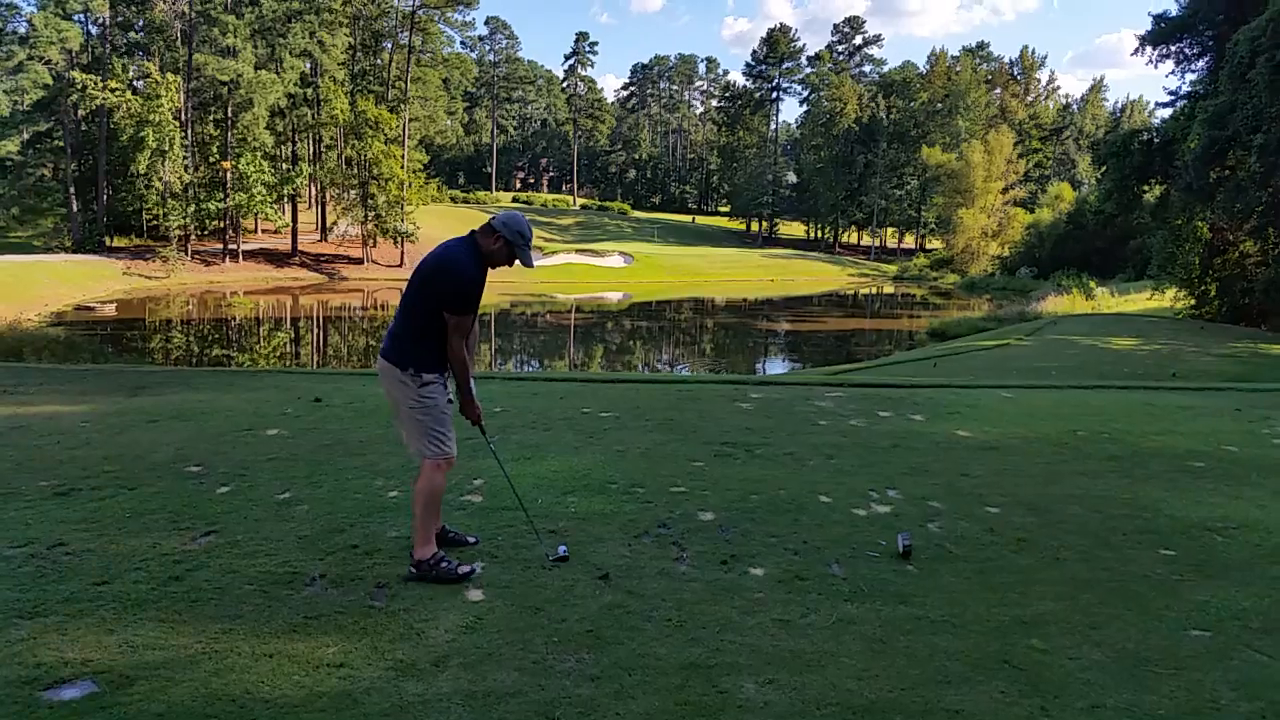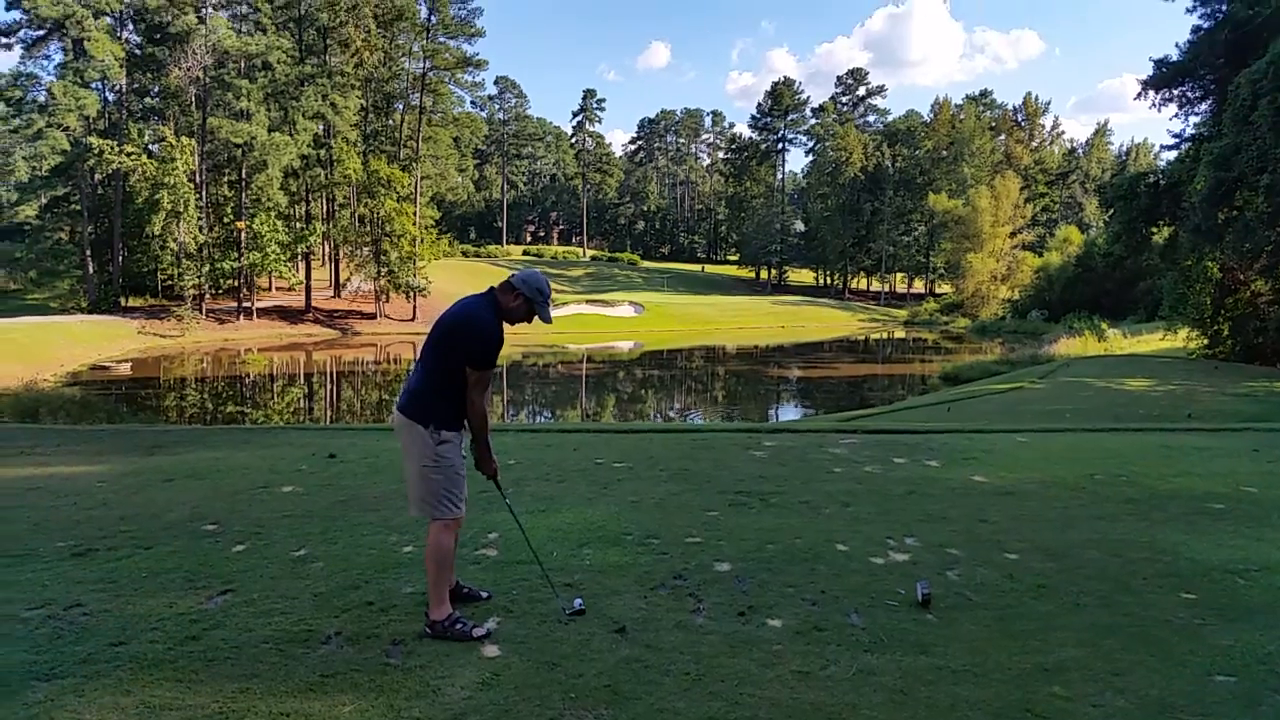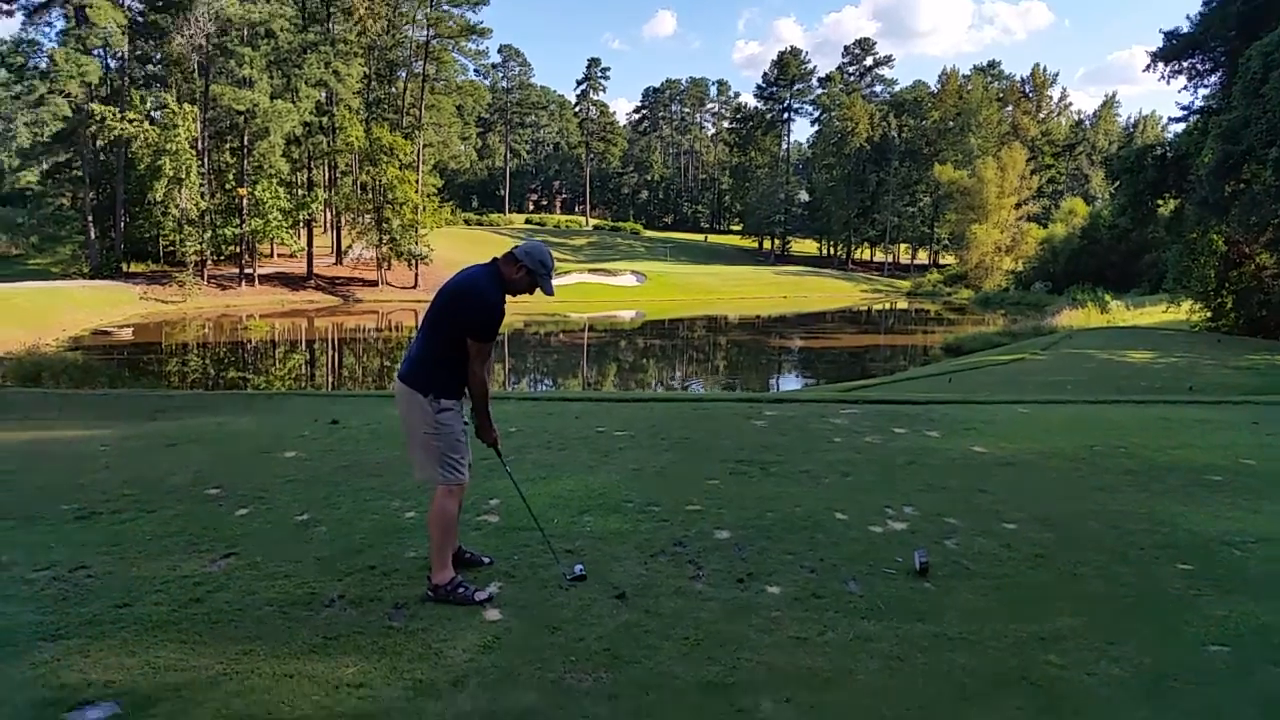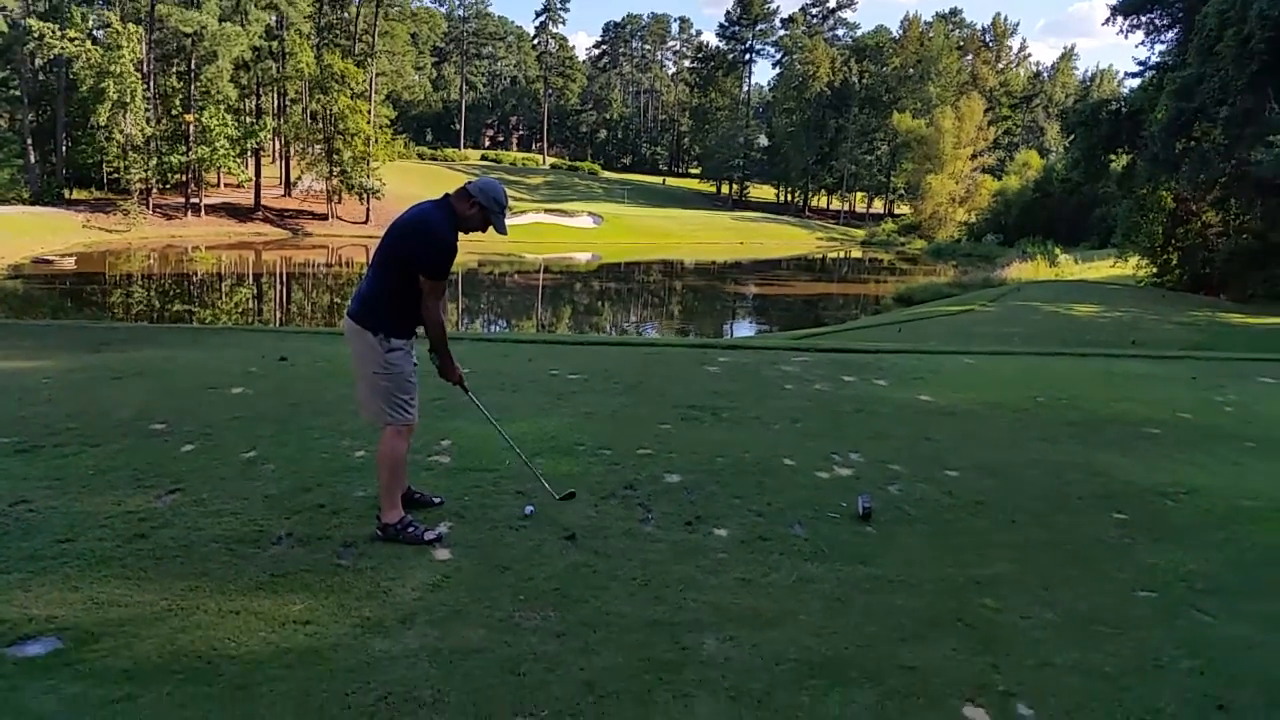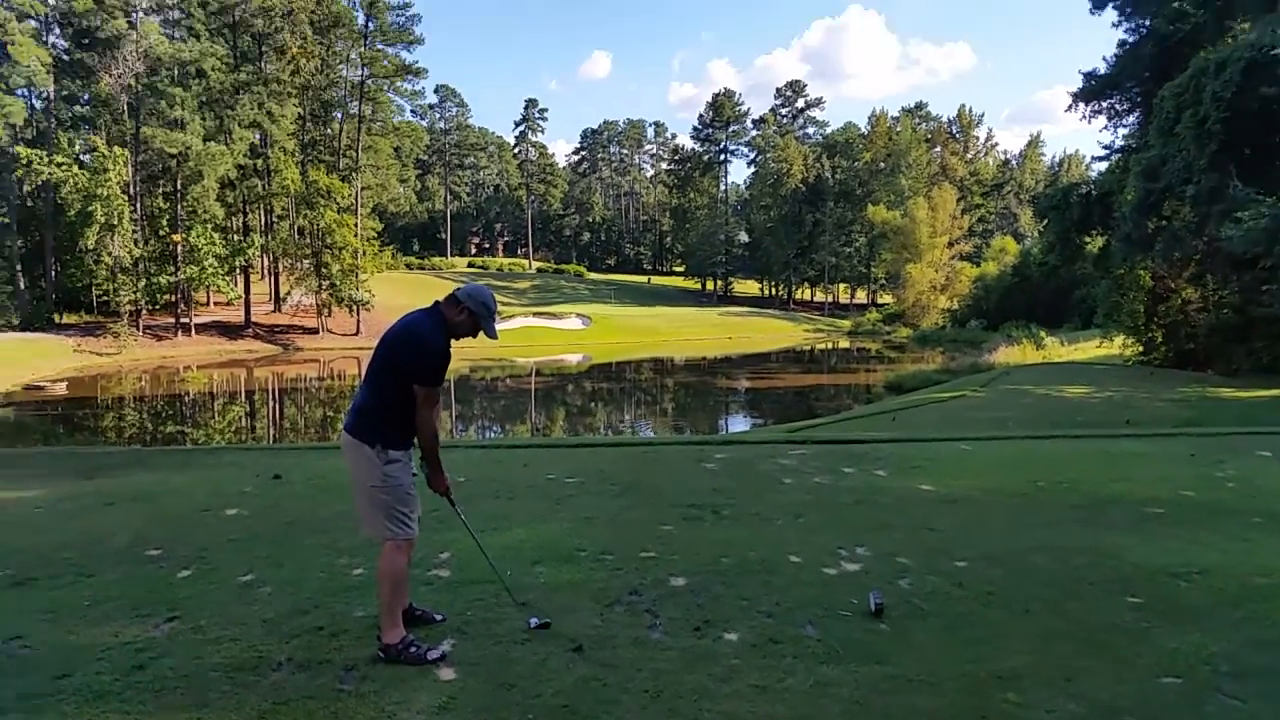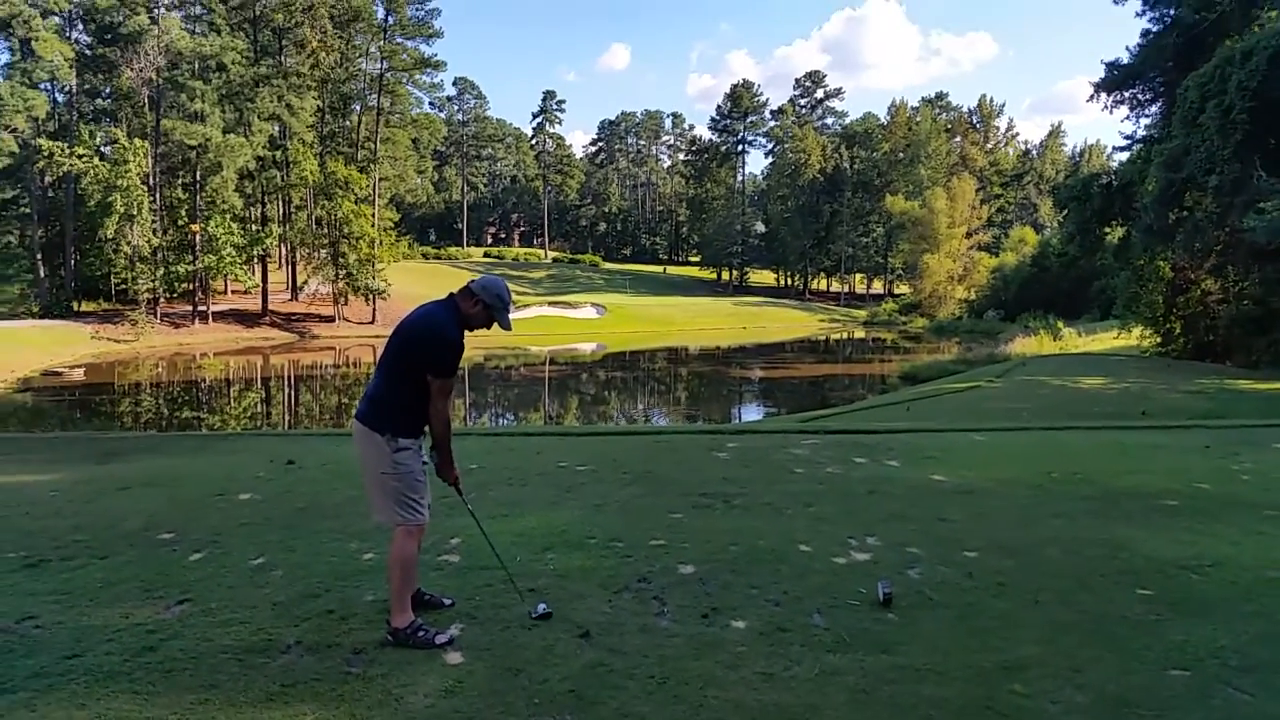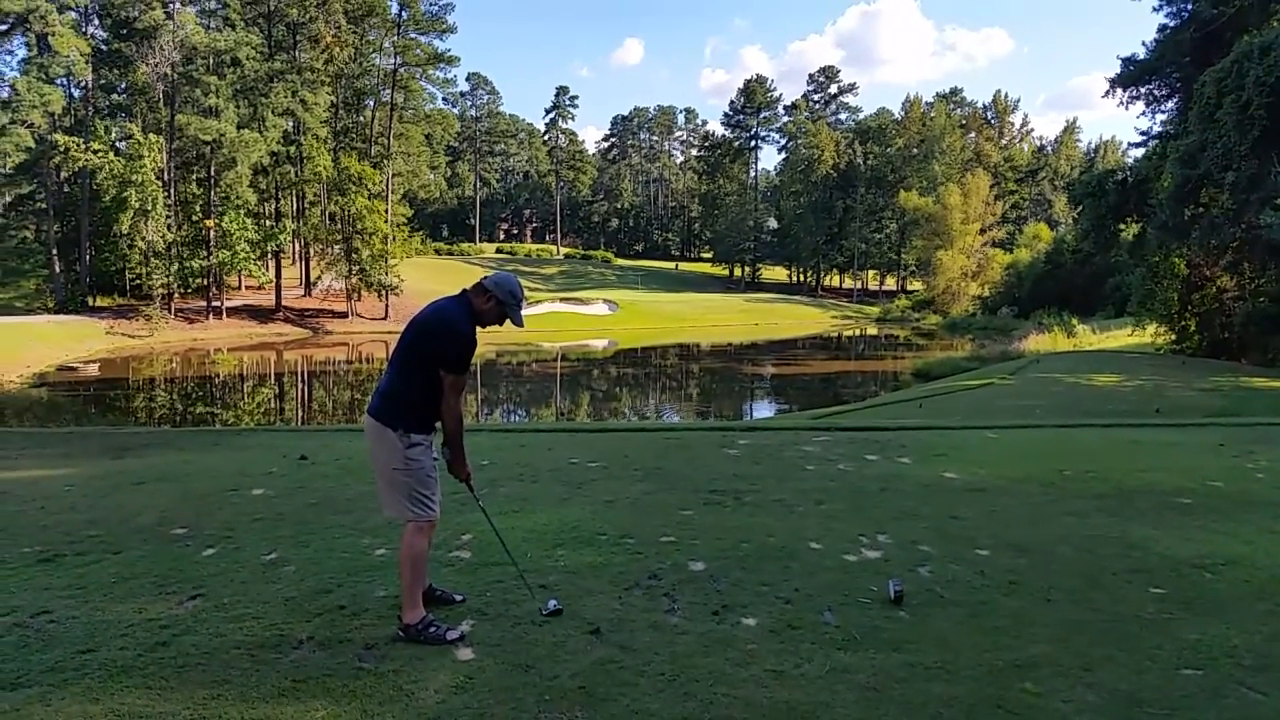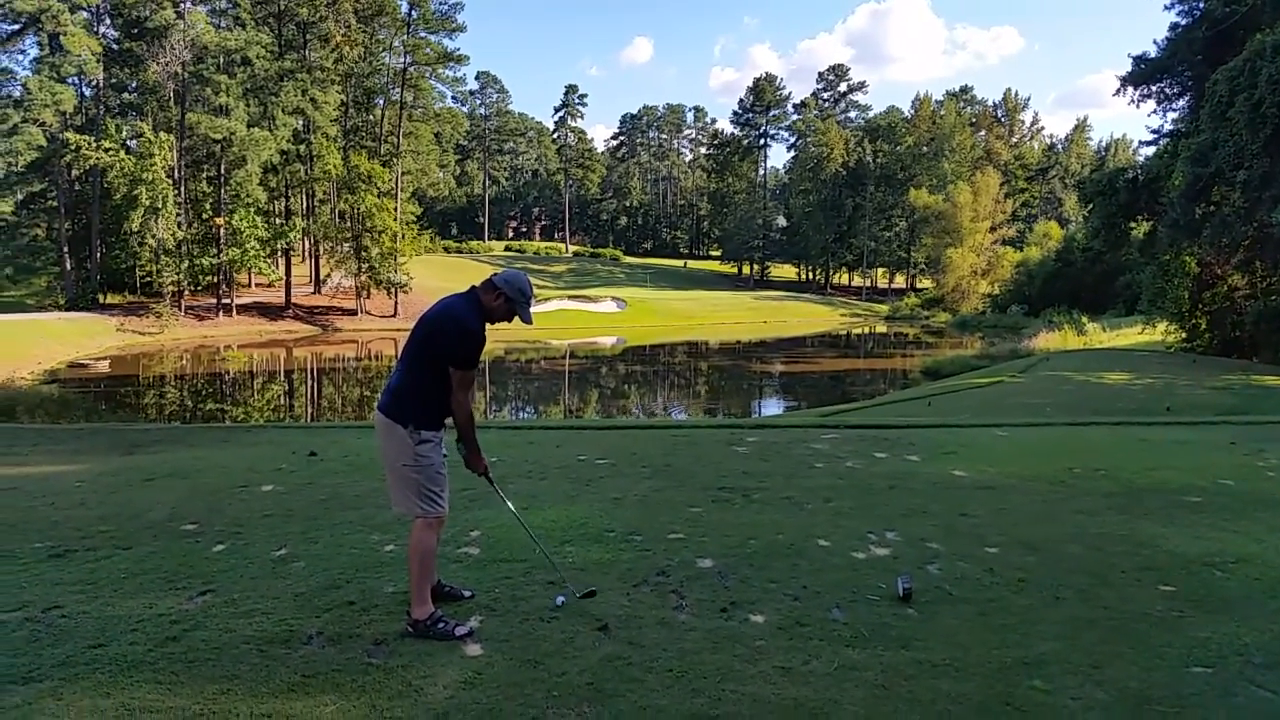
dt=0.4s
person 1, frame 1
left shoulder: (464, 255)
right shoulder: (462, 268)
left elbow: (467, 329)
right elbow: (456, 341)
left wrist: (468, 383)
right wrist: (467, 398)
left hip: (420, 363)
right hip: (412, 368)
left knee: (438, 452)
right knee: (439, 457)
left ankle: (433, 528)
right ankle: (424, 555)
person 1, frame 2
left shoulder: (478, 308)
right shoulder: (484, 325)
left elbow: (477, 389)
right elbow: (475, 397)
left wrist: (481, 445)
right wrist: (484, 453)
left hip: (429, 417)
right hip: (429, 423)
left knee: (453, 509)
right knee: (446, 517)
left ankle: (447, 584)
right ankle: (439, 615)
person 1, frame 3
left shoulder: (481, 278)
right shoulder: (486, 296)
left elbow: (477, 360)
right elbow: (475, 367)
left wrist: (481, 412)
right wrist: (484, 422)
left hip: (429, 385)
right hip: (430, 392)
left knee: (453, 476)
right knee: (451, 482)
left ankle: (449, 549)
right ankle: (441, 578)
person 1, frame 4
left shoulder: (433, 215)
right shoulder: (439, 232)
left elbow: (430, 297)
right elbow: (430, 304)
left wrist: (438, 351)
right wrist: (445, 360)
left hip: (381, 324)
right hip: (379, 331)
left knee: (401, 417)
right knee: (398, 422)
left ankle: (398, 490)
right ankle: (390, 518)
person 1, frame 5
left shoulder: (423, 323)
right shoulder: (431, 341)
right elbow: (425, 414)
left wrist: (429, 464)
right wrist: (436, 471)
left hip: (381, 437)
right hip: (378, 444)
left knee: (405, 529)
right knee: (400, 537)
left ankle: (400, 606)
right ankle: (392, 636)
person 1, frame 6
left shoulder: (437, 314)
right shoulder: (445, 331)
right elbow: (438, 405)
left wrist: (439, 454)
right wrist: (446, 462)
left hip: (392, 425)
right hip: (388, 432)
left knee: (414, 517)
right knee: (410, 523)
left ankle: (409, 591)
right ankle: (401, 621)
person 1, frame 7
left shoulder: (450, 310)
right shoulder: (458, 327)
right elbow: (449, 402)
left wrist: (450, 449)
right wrist: (458, 458)
left hip: (401, 420)
right hip: (400, 427)
left knee: (424, 513)
right knee: (420, 519)
left ankle: (420, 588)
right ankle: (413, 618)
person 1, frame 8
left shoulder: (459, 307)
right shoulder: (467, 324)
right elbow: (459, 396)
left wrist: (464, 443)
right wrist: (473, 452)
left hip: (412, 417)
right hip: (410, 424)
left knee: (432, 510)
right knee: (429, 515)
left ankle: (429, 583)
right ankle: (421, 613)
